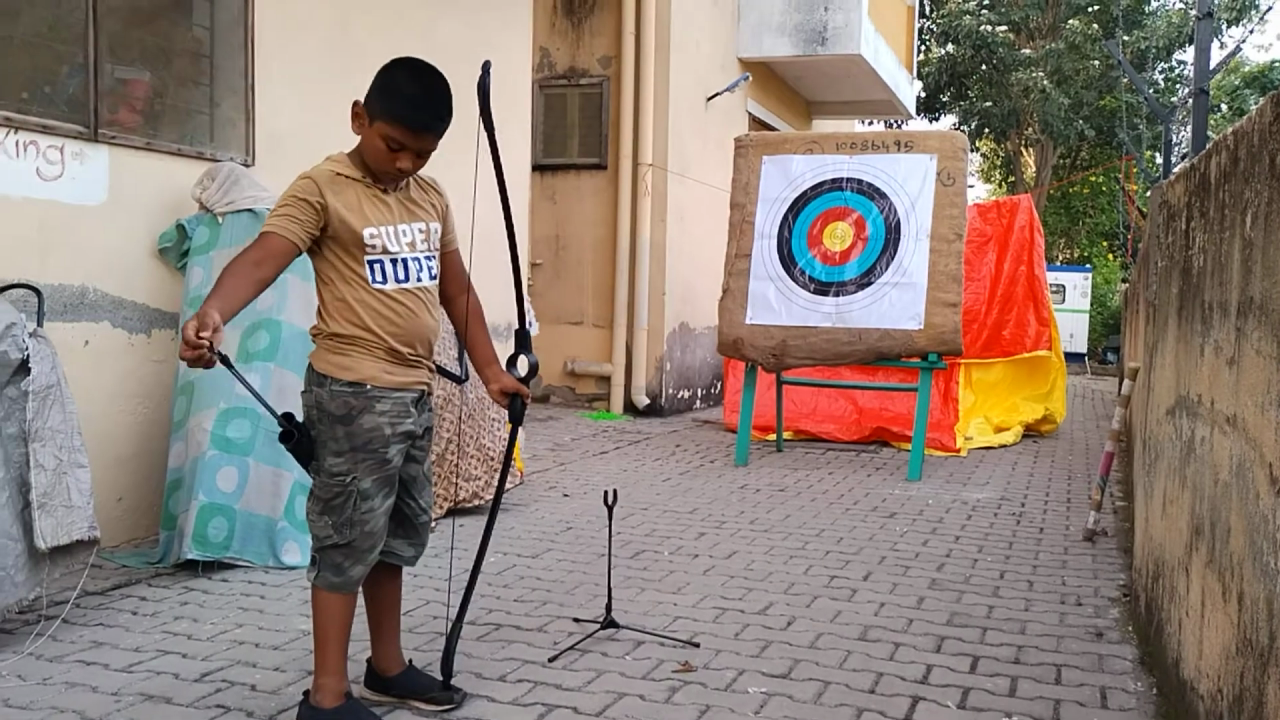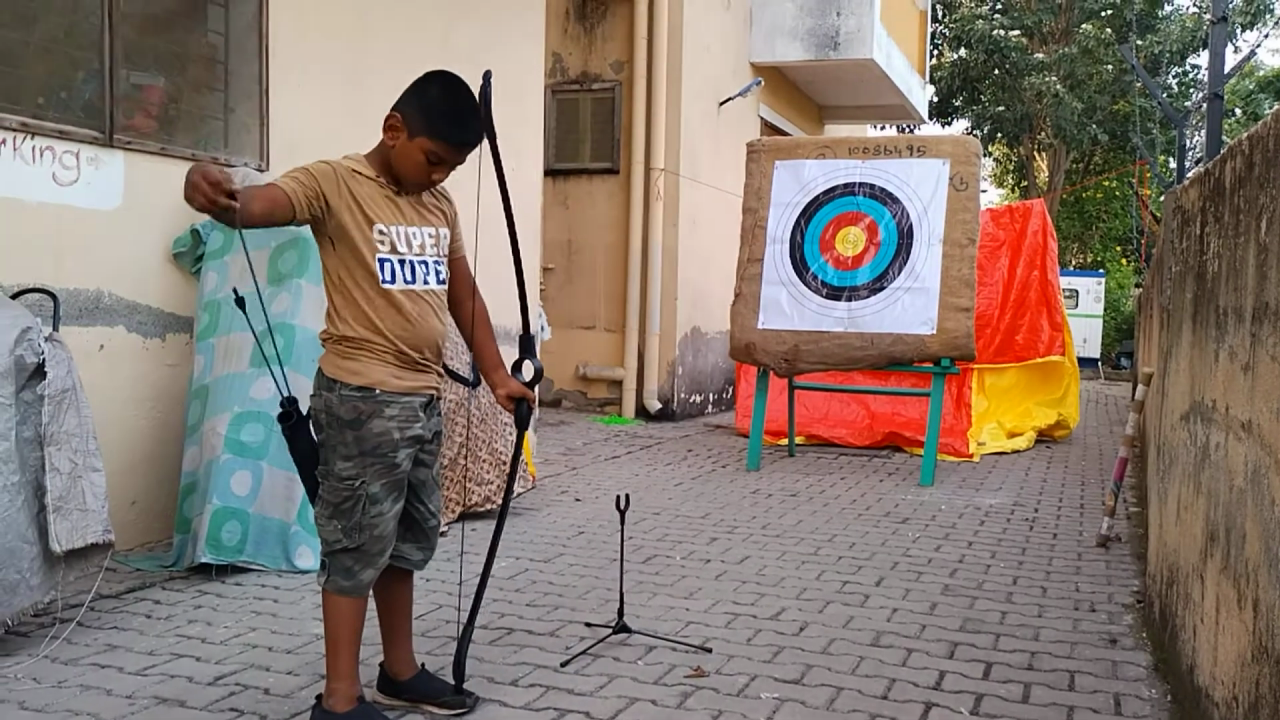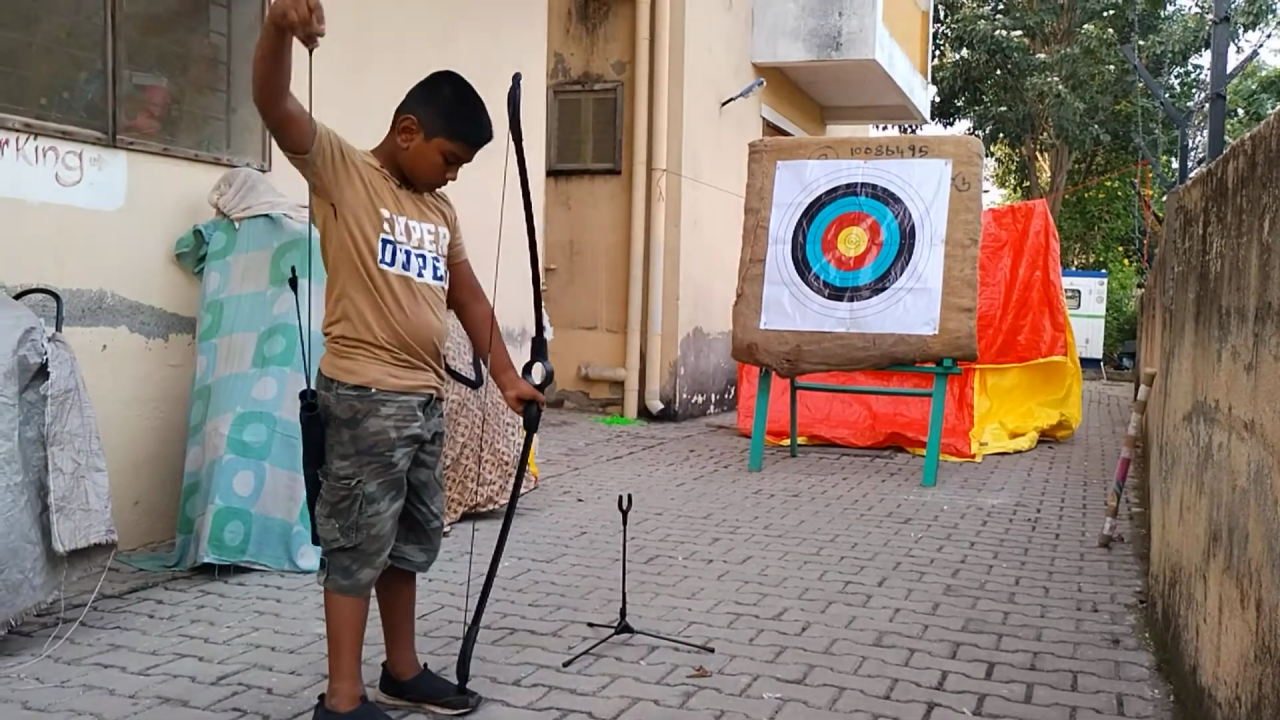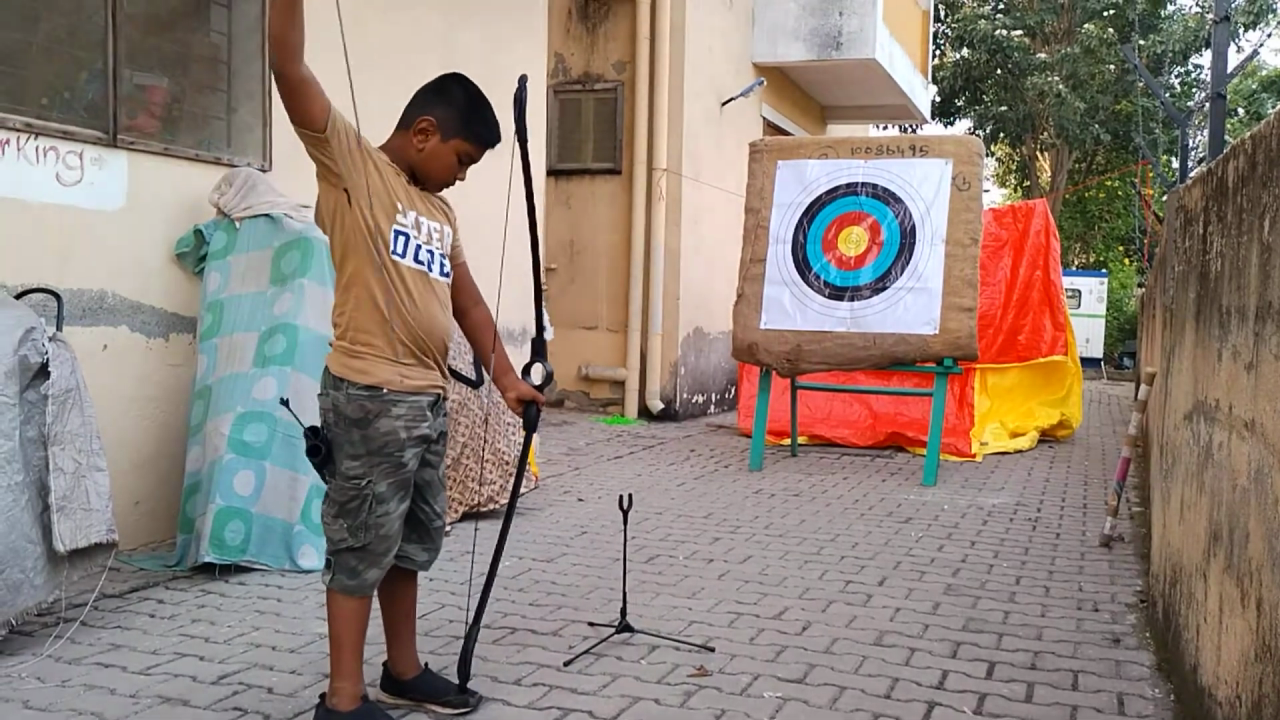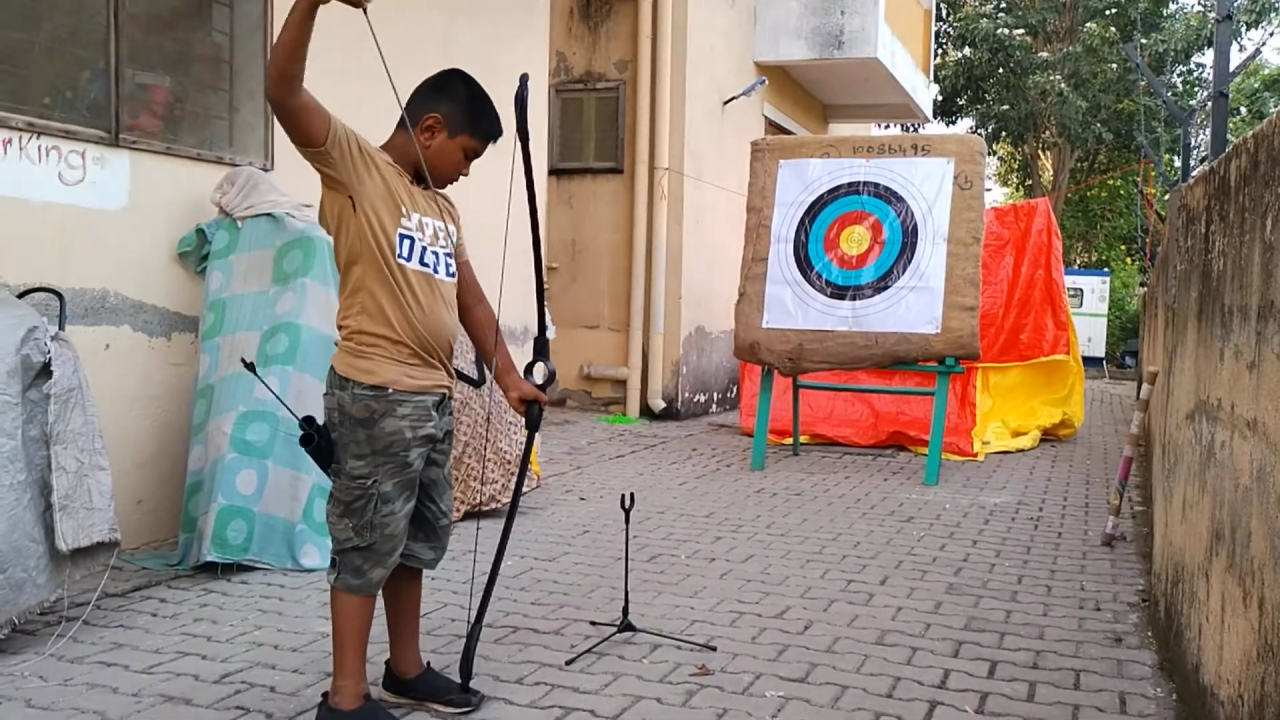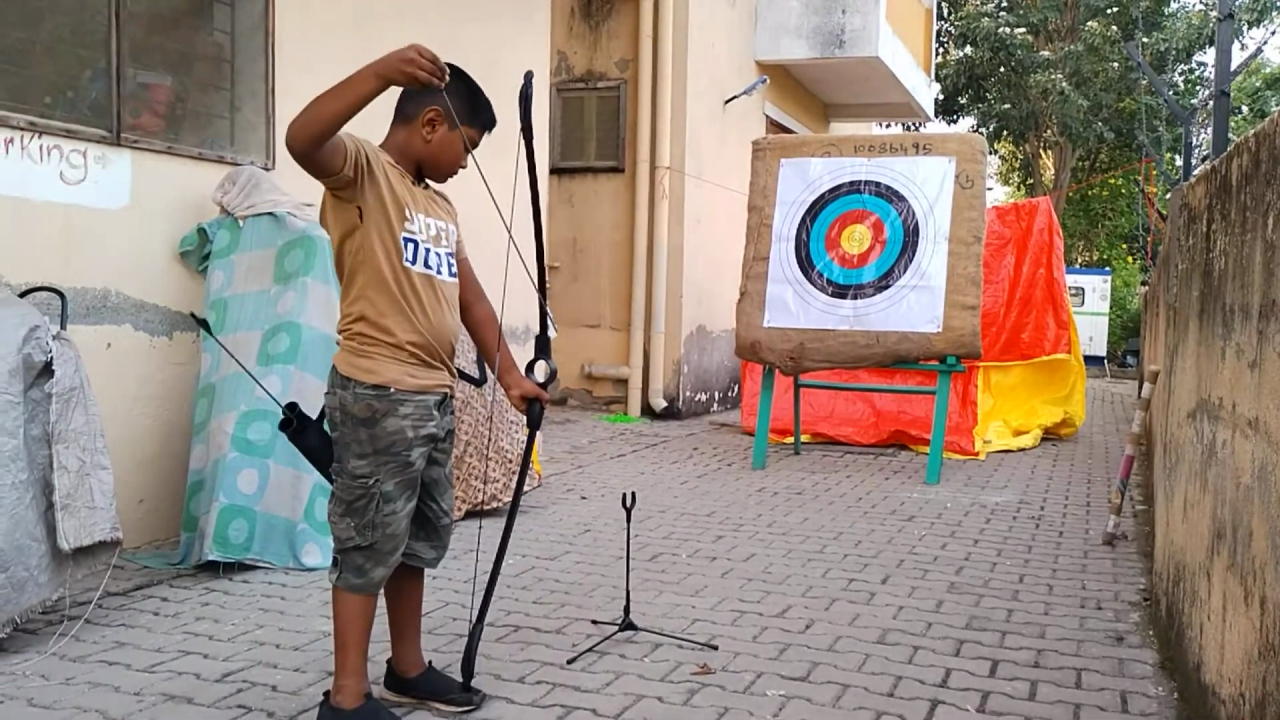
dt=0.4s
person 1, frame 1
left shoulder: (430, 197)
right shoulder: (322, 189)
left elbow: (456, 289)
right elbow: (264, 255)
left wrist: (492, 371)
right wrist: (212, 312)
left hip: (413, 393)
right hip: (352, 393)
left knee: (396, 537)
right knee: (348, 540)
left ankle: (388, 665)
person 1, frame 2
left shoulder: (440, 206)
right shoulder: (334, 184)
left elbow: (464, 297)
right elbow: (259, 203)
left wrist: (498, 377)
right wrist: (215, 191)
left hip: (423, 398)
right hip: (362, 398)
left knee: (407, 541)
right knee: (358, 546)
person 1, frame 3
left shoulder: (440, 210)
right shoulder: (340, 171)
left elbow: (468, 296)
right elbow: (274, 106)
left wrist: (506, 376)
left hip: (425, 400)
right hip: (363, 398)
left knee: (410, 542)
right knee: (357, 545)
person 1, frame 4
left shoulder: (438, 209)
right shoulder: (350, 162)
left elbow: (466, 297)
right elbow: (288, 69)
left wrist: (505, 377)
left hip: (427, 397)
right hip: (369, 396)
left knee: (410, 543)
right knee: (362, 544)
person 1, frame 5
left shoulder: (440, 207)
right shoulder: (353, 164)
left elbow: (470, 296)
right elbow: (283, 95)
left wrist: (508, 376)
left hip: (433, 397)
right hip: (375, 397)
left knee: (416, 542)
right knee: (368, 544)
person 1, frame 6
left shoulder: (439, 206)
right shoulder: (362, 171)
left elbow: (470, 296)
right elbow: (301, 139)
left wrist: (509, 376)
right wrist: (383, 69)
left hip: (434, 397)
right hip: (376, 397)
left knee: (417, 542)
right knee: (368, 545)
